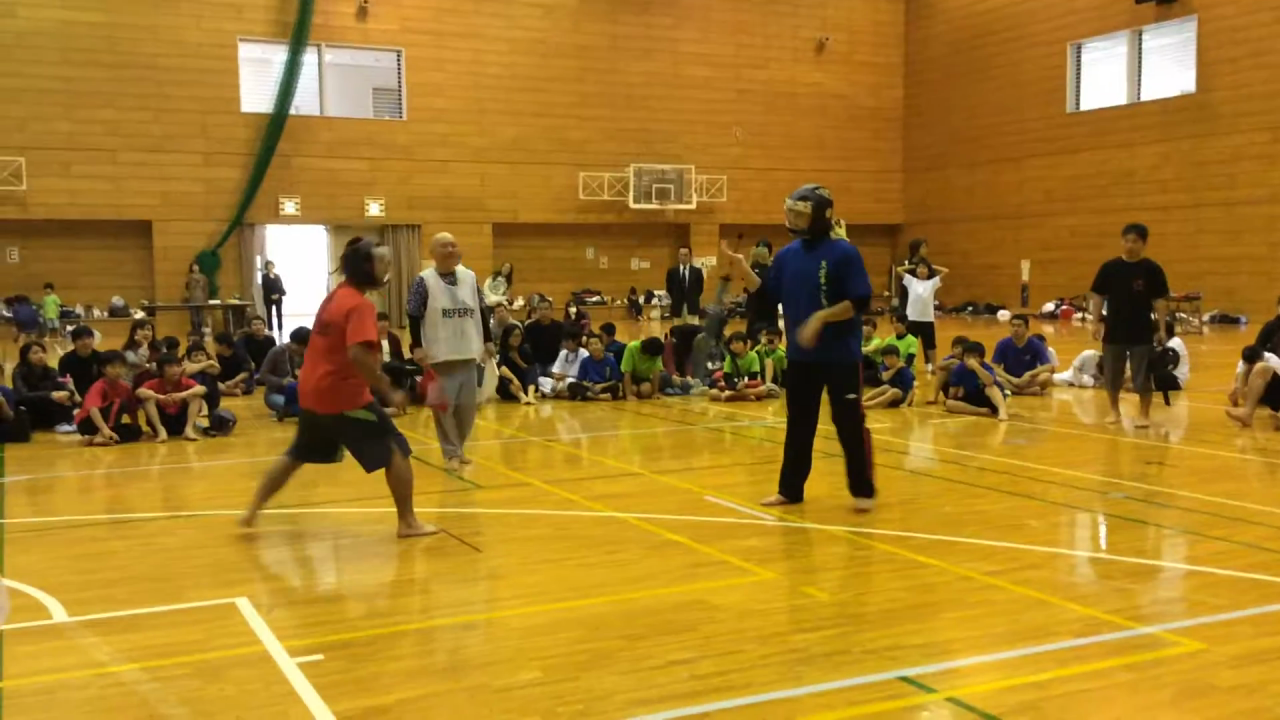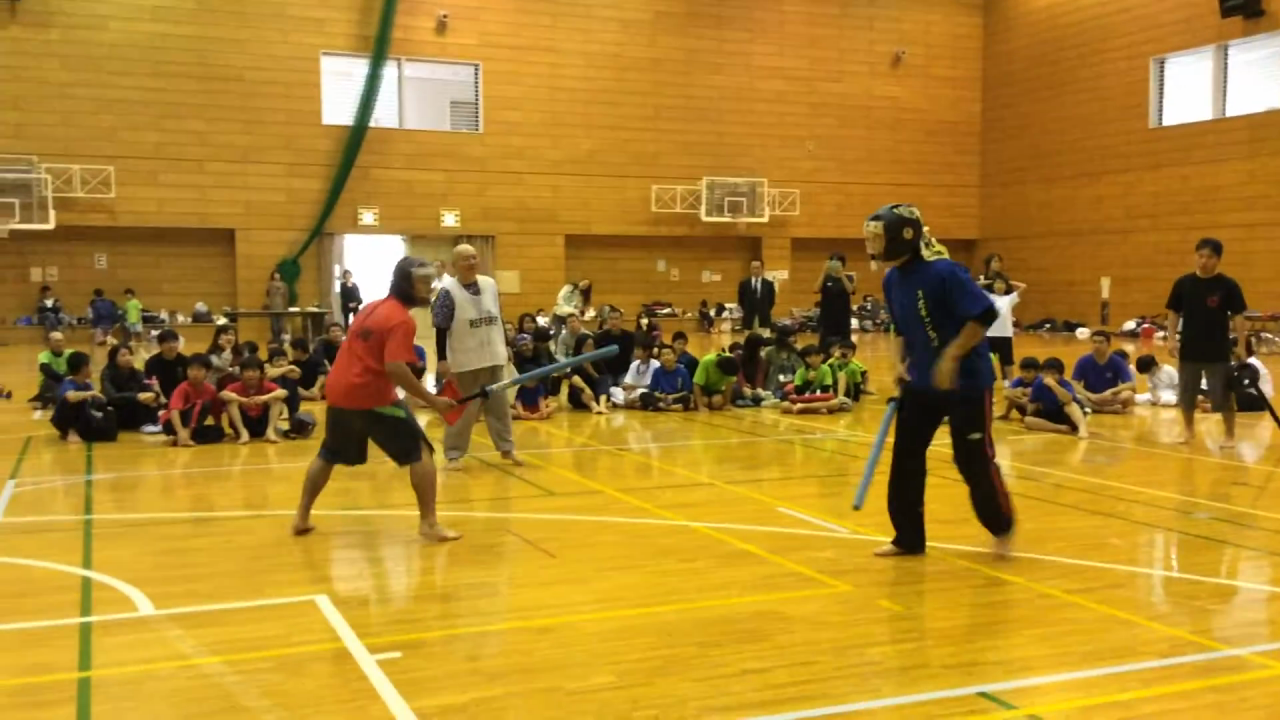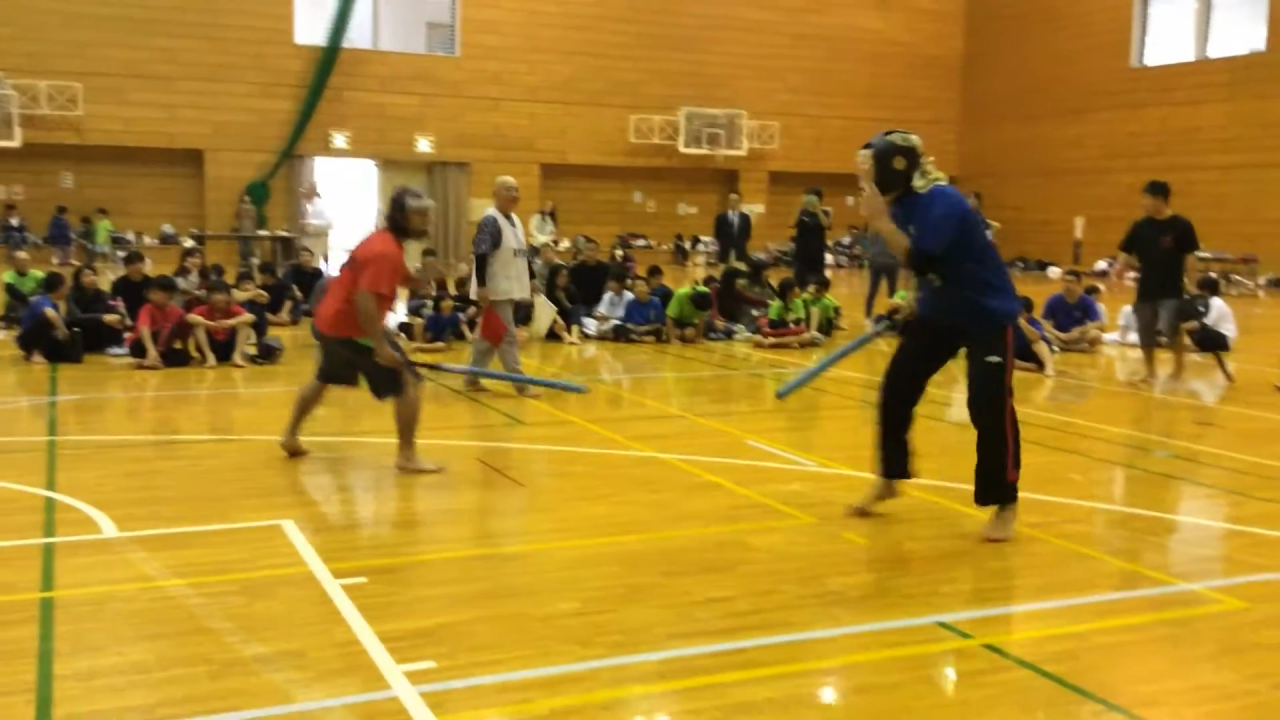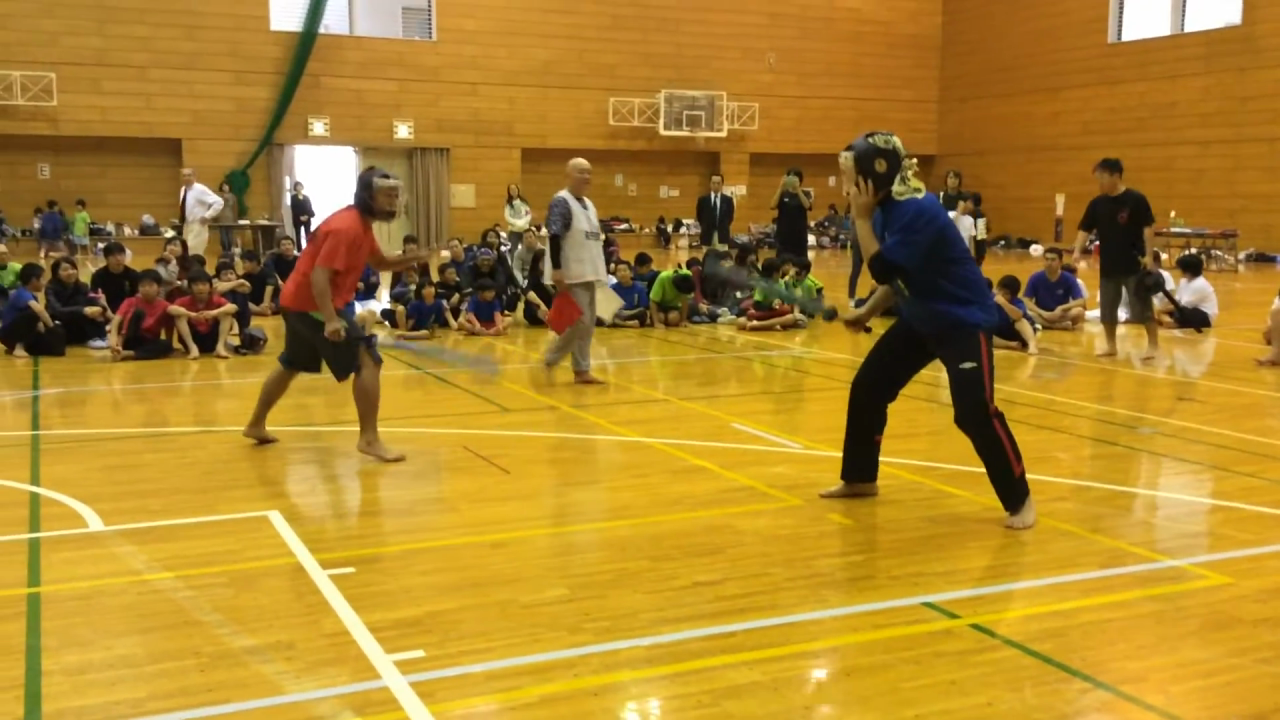
dt=1s
person 1, frame 1
left shoulder: (844, 253)
right shoulder: (787, 255)
left elbow: (860, 302)
right elbow: (770, 296)
left wrist: (821, 319)
right wrist: (742, 268)
left hip: (841, 353)
right hip: (801, 355)
left knee: (850, 422)
right knee: (798, 424)
left ankle: (864, 490)
right ankle: (790, 489)
person 1, frame 2
left shoulder: (943, 272)
right shoulder: (892, 279)
left elbow: (983, 315)
left wrist: (951, 356)
right wrist: (901, 362)
left hip: (966, 380)
right hip: (919, 382)
left knee: (975, 460)
right knee: (905, 458)
left ankle: (1000, 524)
right ankle: (908, 538)
person 1, frame 3
left shoulder: (943, 204)
right shoulder: (903, 204)
left elbow: (921, 260)
left wrist: (882, 222)
right wrist: (914, 303)
left hip: (987, 311)
right hip: (939, 312)
left knee: (990, 404)
right knee: (897, 389)
left ankle: (1004, 504)
right ankle: (890, 477)
person 1, frame 4
left shoulder: (919, 212)
right shoulder: (886, 209)
left elbow: (884, 269)
left wrist: (861, 219)
right wrist: (865, 311)
left hip: (964, 319)
right hip: (919, 319)
left knee: (975, 410)
right knee: (867, 388)
left ankle: (1019, 500)
right ankle: (860, 478)
person 2, frame 1
left shoulder: (334, 297)
right shoulder: (361, 306)
right elbow: (358, 354)
right wrist: (389, 392)
left hip: (311, 393)
right hip: (343, 397)
left knee: (297, 456)
right knee: (395, 452)
left ankle: (252, 512)
right ankle: (408, 522)
person 2, frame 2
left shoulder: (372, 308)
right shoulder: (402, 320)
right elbow: (395, 369)
right wrist: (430, 399)
left hip: (339, 393)
right hip: (371, 397)
left knee: (328, 455)
right knee: (421, 452)
left ankle: (302, 516)
right ankle: (429, 523)
person 2, frame 3
left shoulder: (382, 241)
right shoulder: (387, 251)
left elbow: (402, 279)
right elbow: (363, 299)
right wrist: (381, 346)
left hip: (329, 322)
right hip: (351, 326)
left knee: (324, 380)
right knee: (407, 381)
left ankle: (291, 438)
right ankle: (407, 456)
person 2, frame 4
left shoulder: (362, 225)
right shoulder: (347, 228)
left elbow: (381, 262)
right elbow: (320, 275)
left wrist: (412, 258)
right wrist: (330, 320)
left hip: (297, 304)
right hip: (312, 305)
left knee: (290, 365)
right knee: (367, 362)
left ankle: (256, 425)
right ankle: (370, 440)
person 3, frame 1
left shoulder: (470, 277)
right shoulder: (424, 281)
left elbow: (480, 312)
right elbow: (415, 316)
left wrist: (488, 341)
right wrist: (417, 347)
left hip: (468, 352)
right hip: (439, 355)
left knee: (468, 406)
right knee: (444, 408)
left ankle: (457, 449)
right ankle: (452, 455)
person 3, frame 2
left shoulder: (490, 285)
right shoulder: (448, 293)
right elbow: (440, 330)
left wrist: (505, 347)
right wrist: (442, 360)
left hip: (493, 359)
right hip: (465, 363)
left knee: (500, 406)
right knee: (462, 411)
left ankle: (507, 449)
right ankle: (454, 455)
person 3, frame 3
left shoulder: (515, 220)
right shoulder: (490, 221)
left elbow: (521, 255)
right elbow: (481, 256)
left wrist: (530, 281)
right wrist: (483, 288)
left hip: (512, 288)
right hip: (496, 291)
left knee: (488, 336)
right knee: (507, 337)
left ankle: (472, 378)
right ankle: (521, 384)
person 3, frame 4
left shoulder: (588, 204)
right shoulder: (561, 202)
right elbow: (554, 238)
left wrist: (599, 271)
right wrist: (556, 270)
left hip: (589, 273)
right hip: (570, 274)
left knee: (587, 323)
right knee: (578, 322)
left ankle: (582, 370)
right ankle: (551, 360)
person 4, frame 1
left shoulder: (1152, 269)
right shoulder: (1109, 268)
left elbow: (1160, 300)
right elbow: (1098, 296)
left wrist: (1161, 328)
right wrist: (1097, 321)
left hip: (1142, 333)
right hip: (1114, 332)
left knee: (1142, 375)
right knee: (1111, 374)
left ankle: (1144, 415)
right ankle: (1115, 410)
person 4, frame 2
left shoulder: (1228, 286)
right shoulder: (1183, 284)
left elbow: (1237, 317)
right elbow: (1174, 312)
right wrist: (1172, 338)
left hip: (1218, 351)
right hip: (1188, 349)
left knee: (1222, 395)
right knee: (1187, 393)
left ankle: (1229, 435)
right ankle: (1189, 430)
person 4, frame 3
left shoulder: (1181, 225)
right shoulder: (1140, 226)
left elbow: (1190, 256)
right elbow: (1126, 253)
right wrist: (1117, 272)
left hip: (1171, 290)
right hip: (1146, 289)
left knee: (1170, 328)
right knee: (1145, 332)
left ankle: (1179, 366)
right ankle: (1150, 371)
person 4, frame 4
left shoulder: (1136, 200)
right shoulder: (1096, 204)
left elbow: (1148, 228)
right elbow: (1085, 229)
left wrist: (1148, 256)
right wrist: (1077, 252)
left hip: (1134, 265)
right hip: (1108, 266)
left knee: (1142, 305)
right knee: (1107, 307)
left ankle: (1153, 345)
right ankle: (1111, 345)
